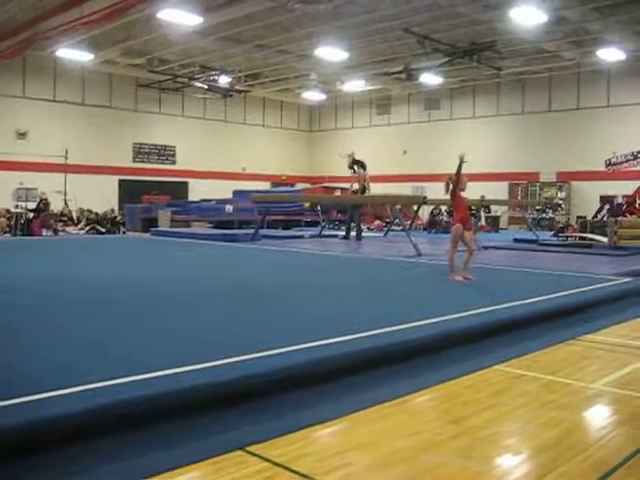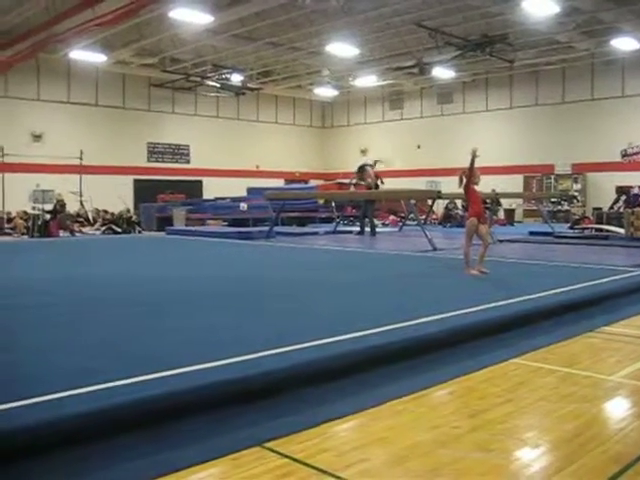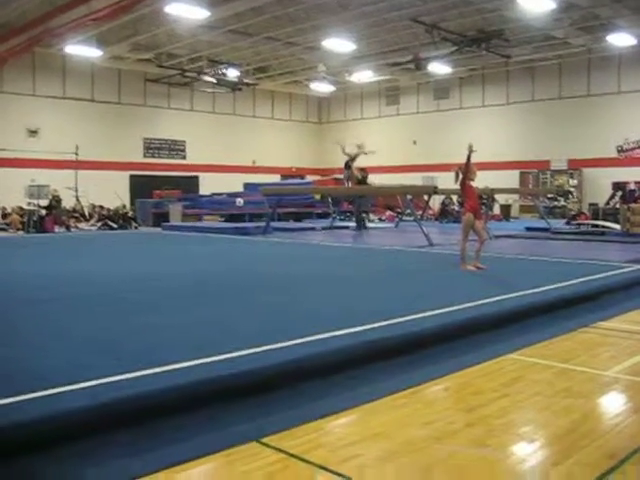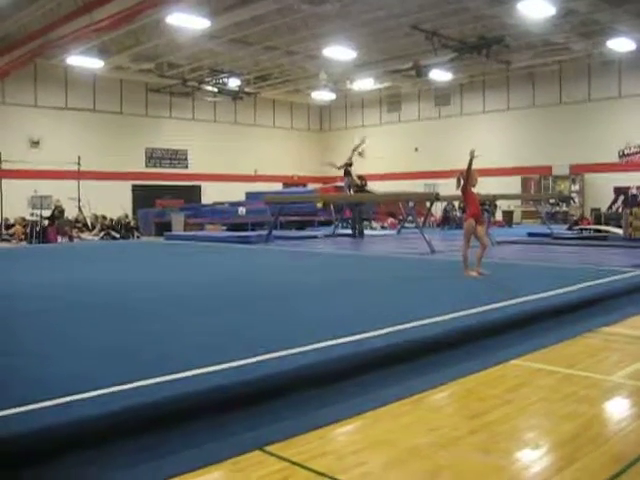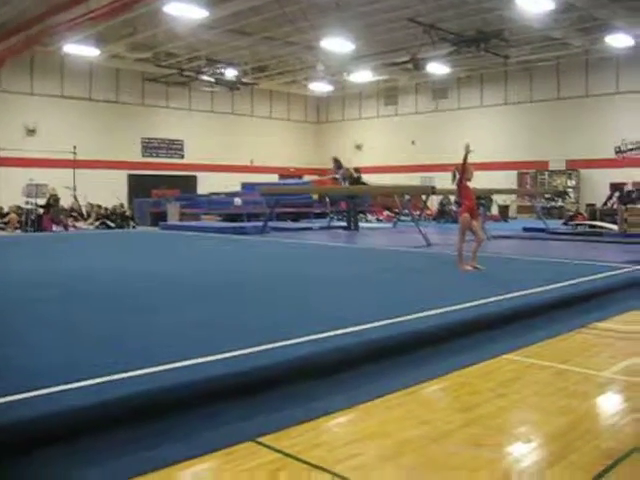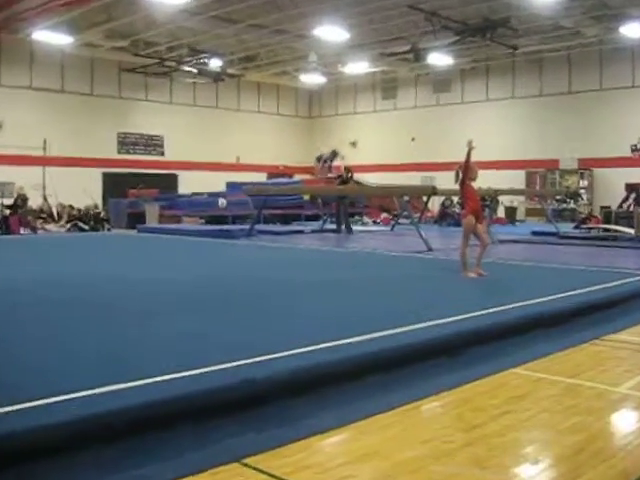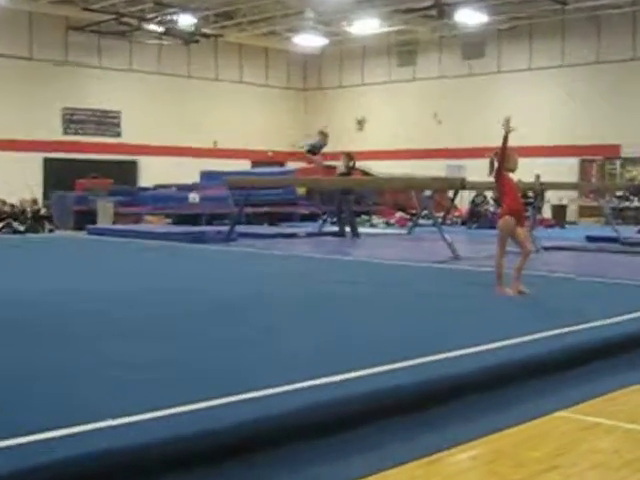
dt=0.5s
person 1, frame 1
left shoulder: (462, 197)
right shoulder: (453, 194)
left elbow: (466, 213)
right elbow: (456, 177)
left wrist: (470, 227)
right wrist: (460, 163)
left hip: (464, 225)
right hip: (457, 224)
left knee: (471, 248)
right knee: (453, 249)
left ankle: (463, 272)
right ankle: (453, 274)
person 1, frame 2
left shoulder: (475, 191)
right shoulder: (467, 188)
left elbow: (480, 207)
right elbow: (470, 171)
left wrist: (485, 221)
right wrist: (473, 157)
left hip: (479, 219)
right hip: (472, 218)
left knee: (486, 242)
right knee: (468, 244)
left ankle: (479, 266)
right ankle: (468, 268)
person 1, frame 3
left shoulder: (471, 187)
right shoulder: (463, 184)
left elbow: (476, 202)
right elbow: (466, 168)
left wrist: (481, 217)
right wrist: (469, 153)
left hip: (474, 214)
right hip: (468, 213)
left knee: (483, 237)
right knee: (464, 239)
left ankle: (475, 262)
right ankle: (464, 264)
person 1, frame 4
left shoulder: (472, 193)
right shoulder: (465, 190)
left elbow: (478, 209)
right elbow: (467, 172)
left wrist: (483, 222)
right wrist: (471, 159)
left hip: (476, 220)
right hip: (469, 219)
left knee: (485, 243)
right knee: (466, 245)
left ankle: (477, 267)
right ankle: (467, 270)
person 1, frame 5
left shoulder: (467, 187)
right shoulder: (460, 184)
left elbow: (473, 203)
right elbow: (462, 167)
left wrist: (477, 217)
right wrist: (466, 153)
left hip: (471, 214)
right hip: (464, 213)
left knee: (480, 238)
right knee: (462, 239)
left ankle: (472, 261)
right ankle: (461, 264)
person 1, frame 6
left shoulder: (471, 187)
right shoulder: (463, 184)
left elbow: (477, 205)
right elbow: (465, 166)
left wrist: (482, 220)
right wrist: (469, 150)
left hip: (475, 217)
right hip: (468, 216)
left knee: (485, 242)
right knee: (465, 244)
left ankle: (477, 268)
right ankle: (465, 270)
person 1, frame 7
left shoulder: (510, 180)
right shoulder: (500, 176)
left elbow: (517, 202)
left wrist: (523, 222)
left hip: (515, 218)
right hip: (506, 217)
left knee: (527, 249)
right knee: (501, 252)
